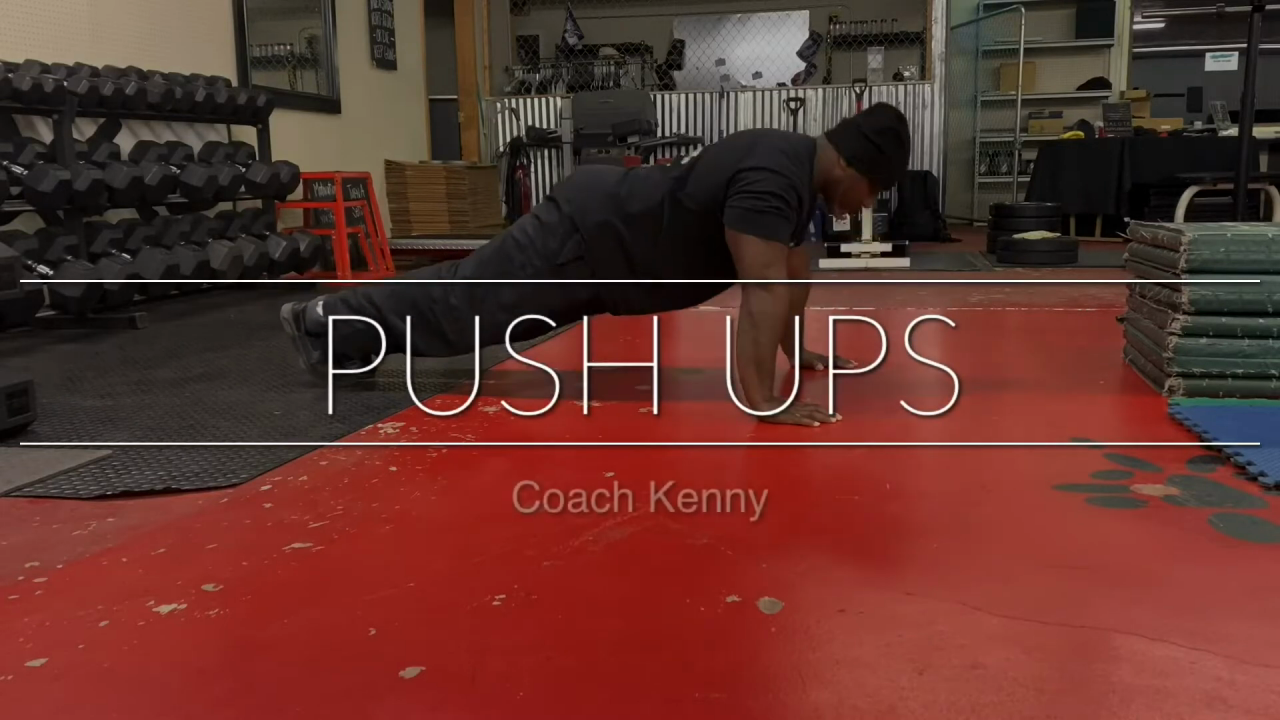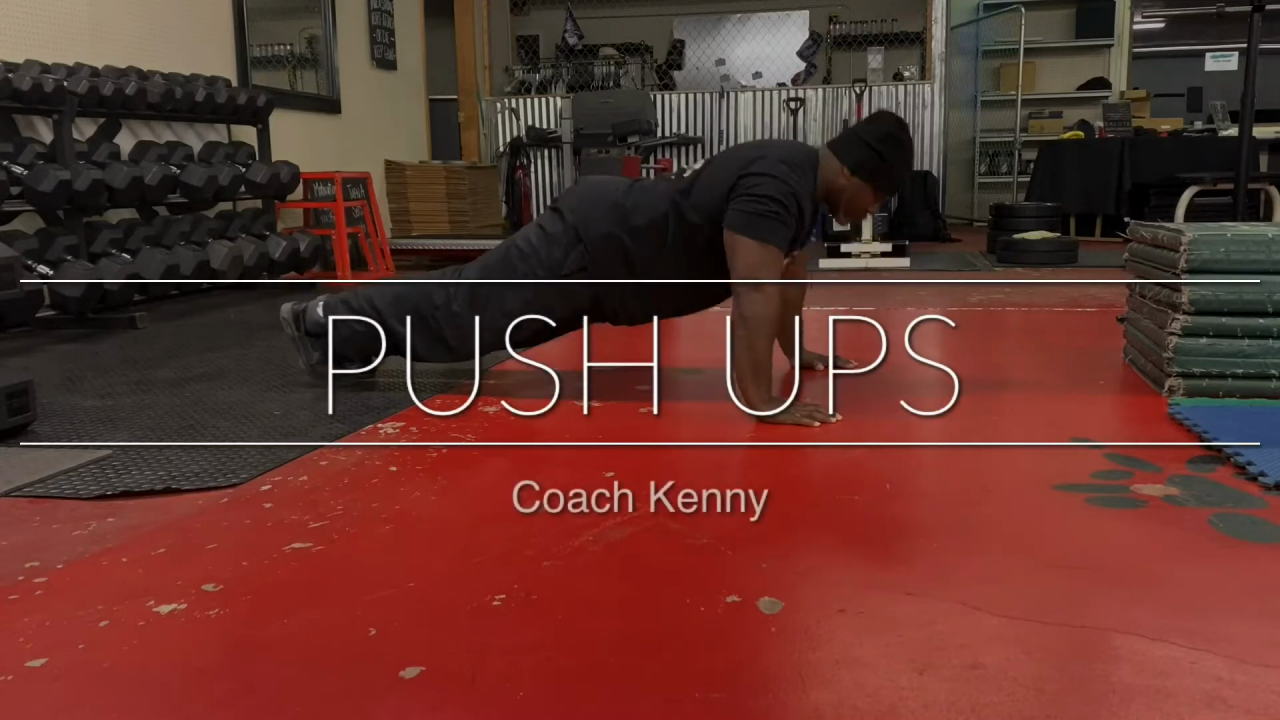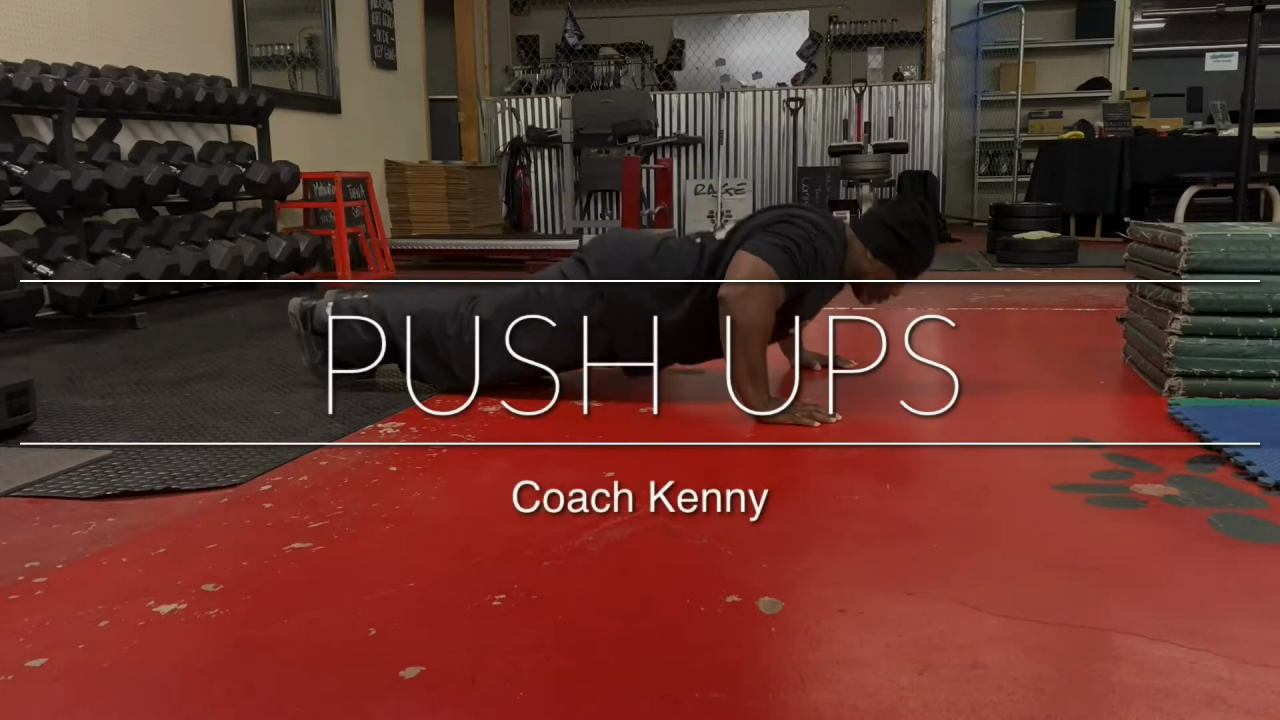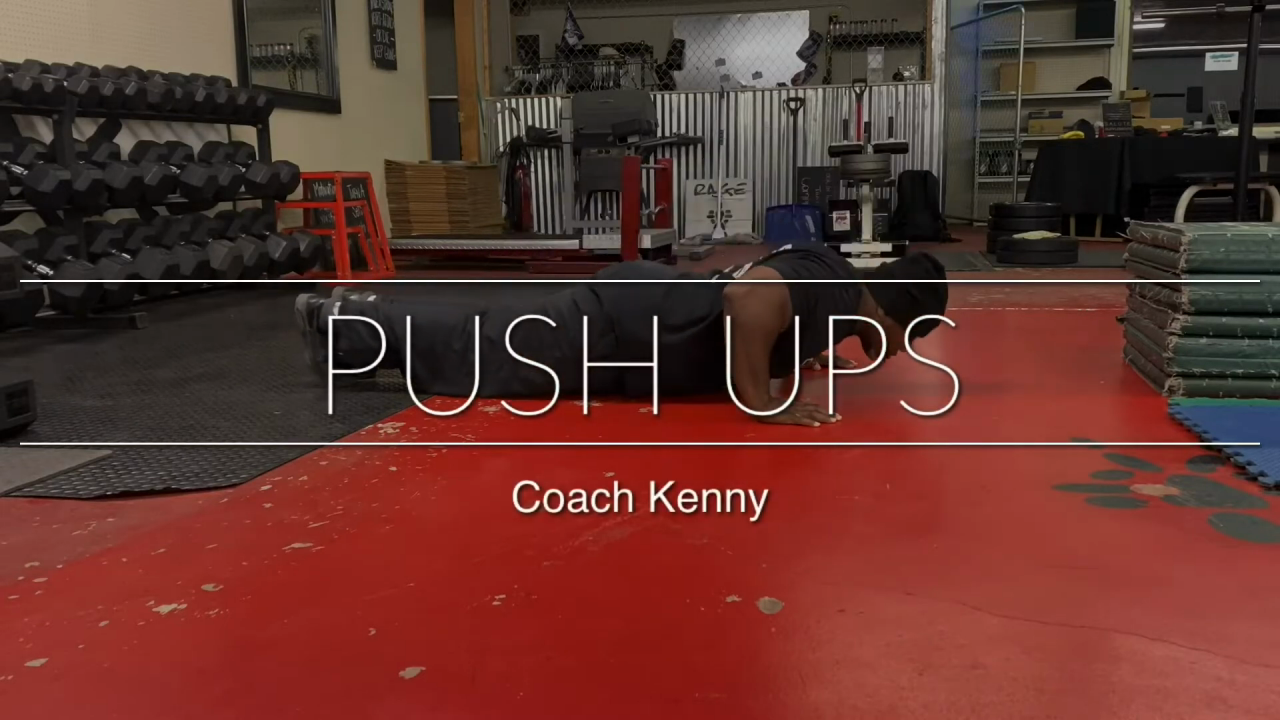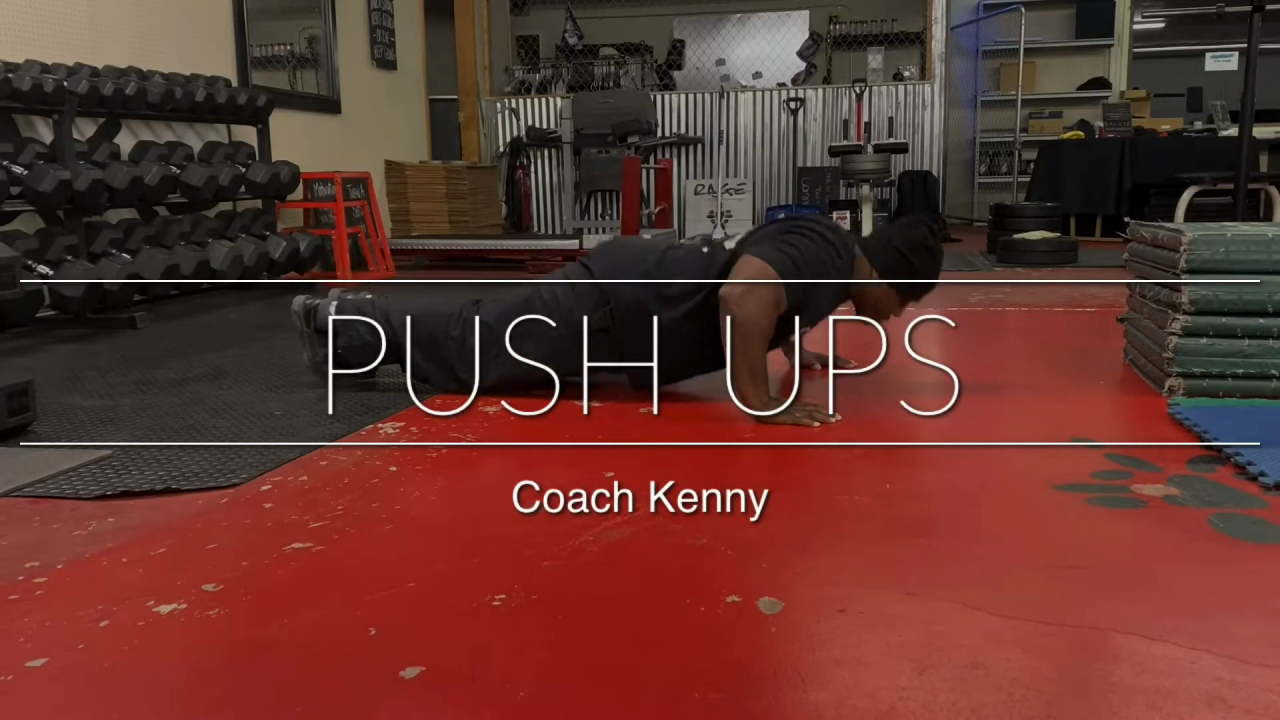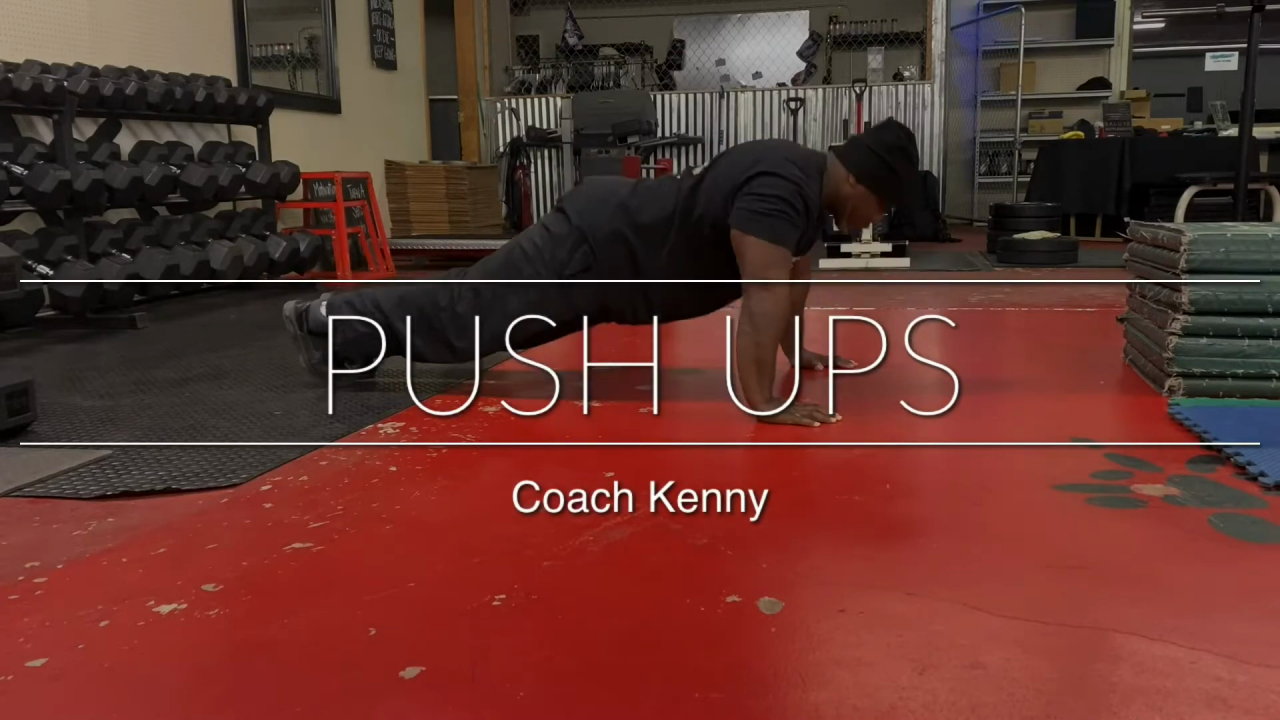
dt=0.3s
person 1, frame 1
left shoulder: (801, 171)
right shoulder: (776, 176)
left elbow: (792, 270)
right elbow: (762, 289)
left wrist: (796, 351)
right wrist: (761, 401)
left hip: (607, 235)
right hip: (584, 236)
left knee: (464, 300)
right knee: (456, 310)
left ankle: (339, 319)
right ankle: (324, 322)
person 1, frame 2
left shoulder: (805, 179)
right shoulder: (782, 183)
left elbow: (788, 269)
right elbow: (753, 287)
left wrist: (794, 349)
right wrist: (760, 401)
left hip: (609, 246)
right hip: (588, 247)
left knee: (469, 306)
right knee: (456, 315)
left ankle: (339, 322)
right ankle: (321, 321)
person 1, frame 3
left shoulder: (824, 243)
right shoulder: (812, 244)
right elbow: (740, 294)
left wrist: (796, 351)
right wrist: (758, 401)
left hip: (630, 280)
right hip: (609, 297)
left knee: (483, 325)
right knee: (469, 338)
left ankle: (352, 314)
right ankle: (332, 320)
person 1, frame 4
left shoulder: (834, 279)
right shoulder: (833, 291)
right elbow: (745, 296)
left wrist: (800, 355)
right wrist: (759, 400)
left hip: (641, 305)
right hip: (619, 331)
left knee: (493, 334)
right knee: (472, 349)
left ankle: (361, 314)
right ankle: (336, 320)
person 1, frame 5
left shoulder: (832, 253)
right shoulder: (822, 260)
right elbow: (742, 293)
left wrist: (793, 348)
right wrist: (758, 399)
left hip: (636, 286)
right hip: (615, 306)
left knee: (491, 328)
right knee: (474, 342)
left ankle: (357, 311)
right ankle: (337, 319)
person 1, frame 6
left shoulder: (810, 184)
right shoulder: (783, 183)
left elbow: (791, 273)
right elbow: (763, 290)
left wrist: (795, 350)
right wrist: (761, 401)
left hip: (614, 245)
right hip: (592, 248)
left knee: (474, 310)
right knee: (461, 317)
left ankle: (345, 321)
right ankle: (328, 320)
